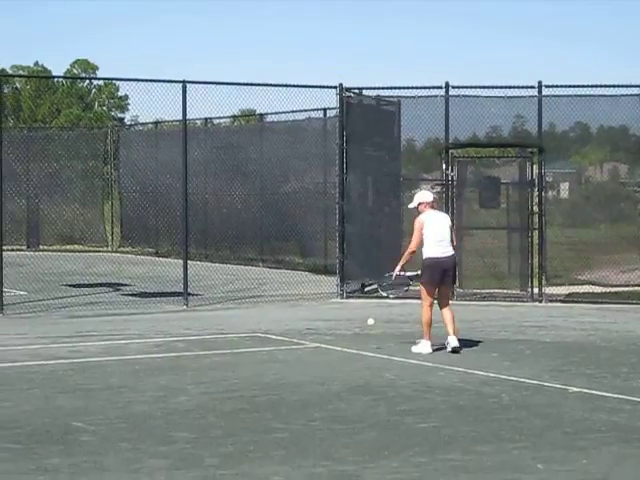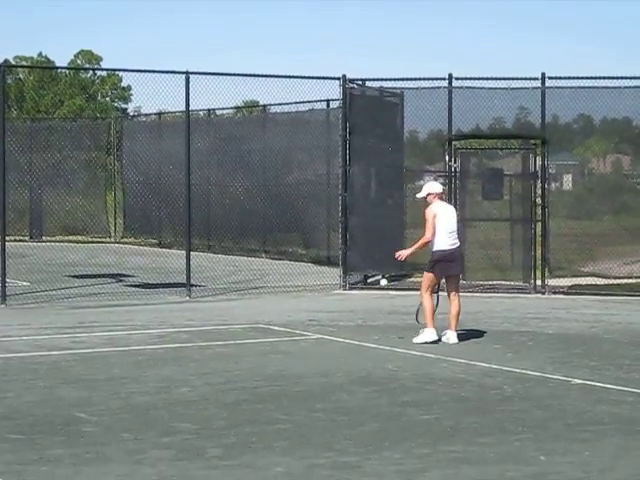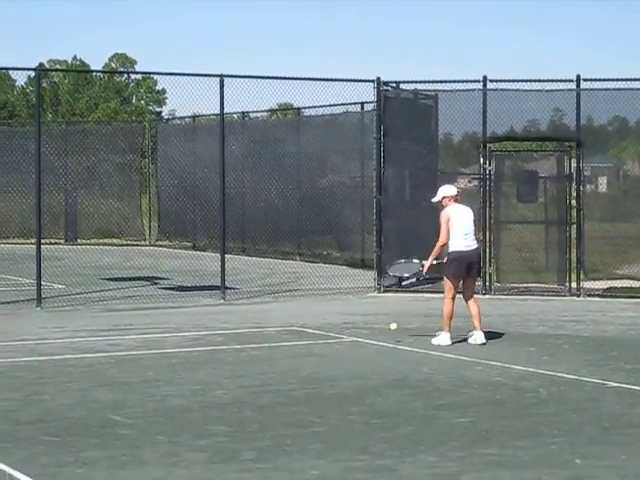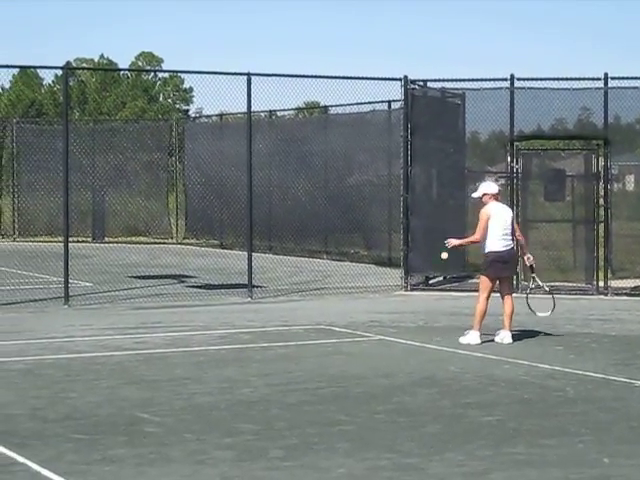
dt=0.7s
person 1, frame 1
left shoulder: (421, 219)
right shoulder: (446, 217)
left elbow: (413, 248)
right elbow: (453, 243)
left wrist: (400, 265)
left hip: (432, 262)
right hip: (449, 260)
left knee: (427, 305)
right knee: (445, 304)
left ankle: (425, 343)
right ankle: (452, 338)
person 1, frame 2
left shoulder: (431, 209)
right shoulder: (451, 208)
left elbow: (428, 238)
left wrist: (409, 251)
left hip: (441, 254)
right hip: (456, 252)
left knee: (426, 291)
right knee: (454, 294)
left ankle: (430, 330)
right ankle: (452, 333)
person 1, frame 3
left shoulder: (446, 212)
right shoulder: (468, 210)
left elbow: (443, 240)
left wrist: (430, 259)
left hip: (458, 256)
right hip: (473, 253)
left knee: (449, 297)
right knee: (469, 296)
left ankle: (445, 334)
right ankle: (478, 332)
person 1, frame 4
left shoulder: (486, 210)
right shoulder: (507, 209)
left elbow: (478, 238)
right elbow: (518, 234)
left wrist: (458, 242)
right wrist: (525, 253)
left hip: (494, 255)
right hip: (510, 253)
left knee: (483, 296)
right knee: (507, 295)
left ankle: (475, 333)
right ankle: (506, 333)
